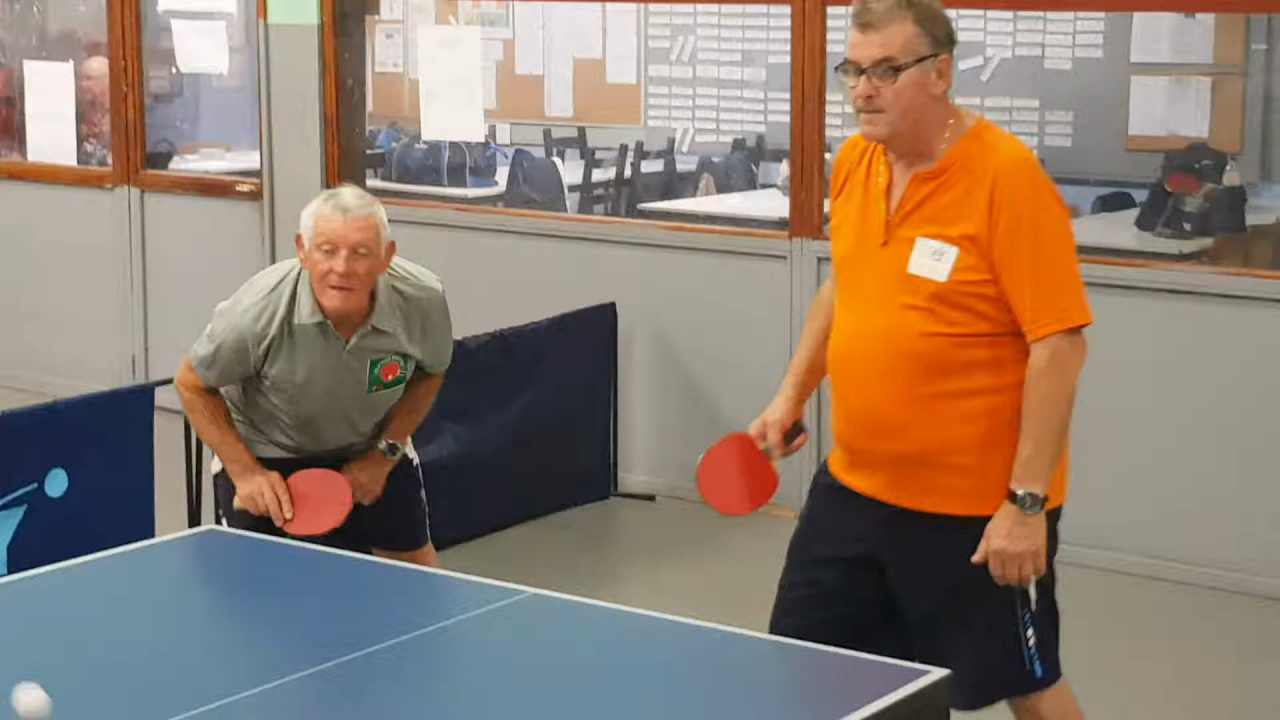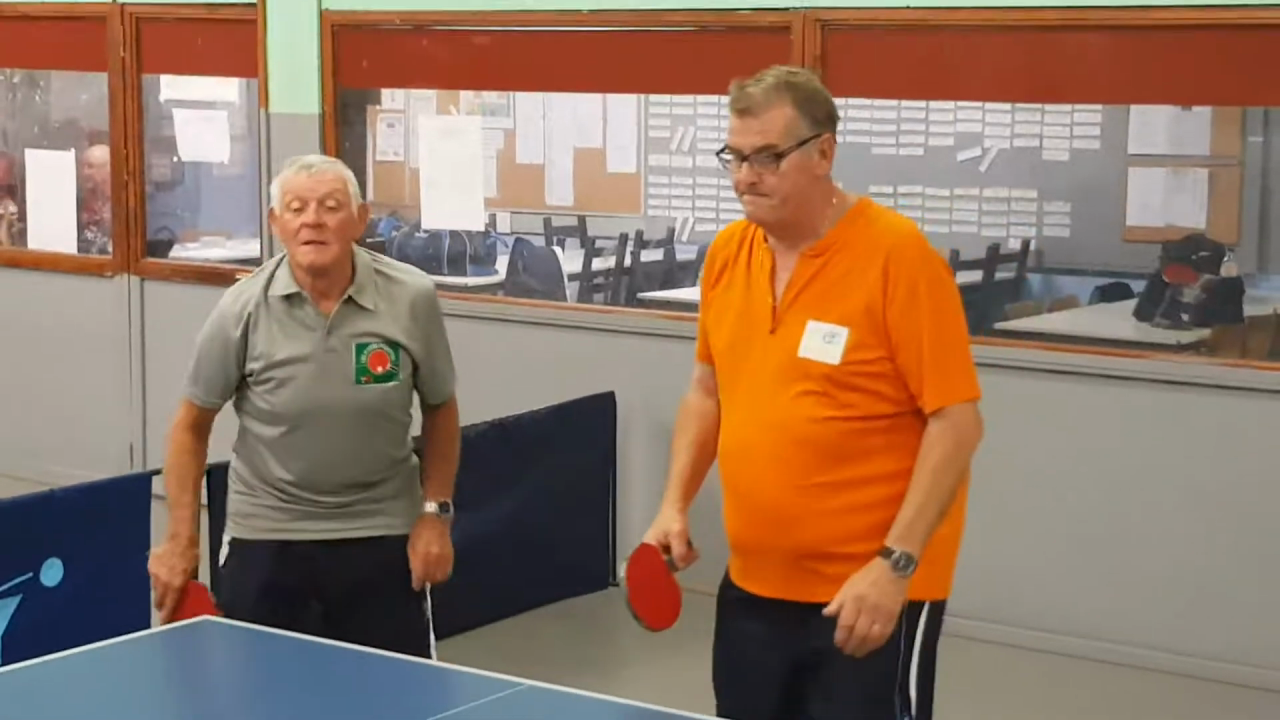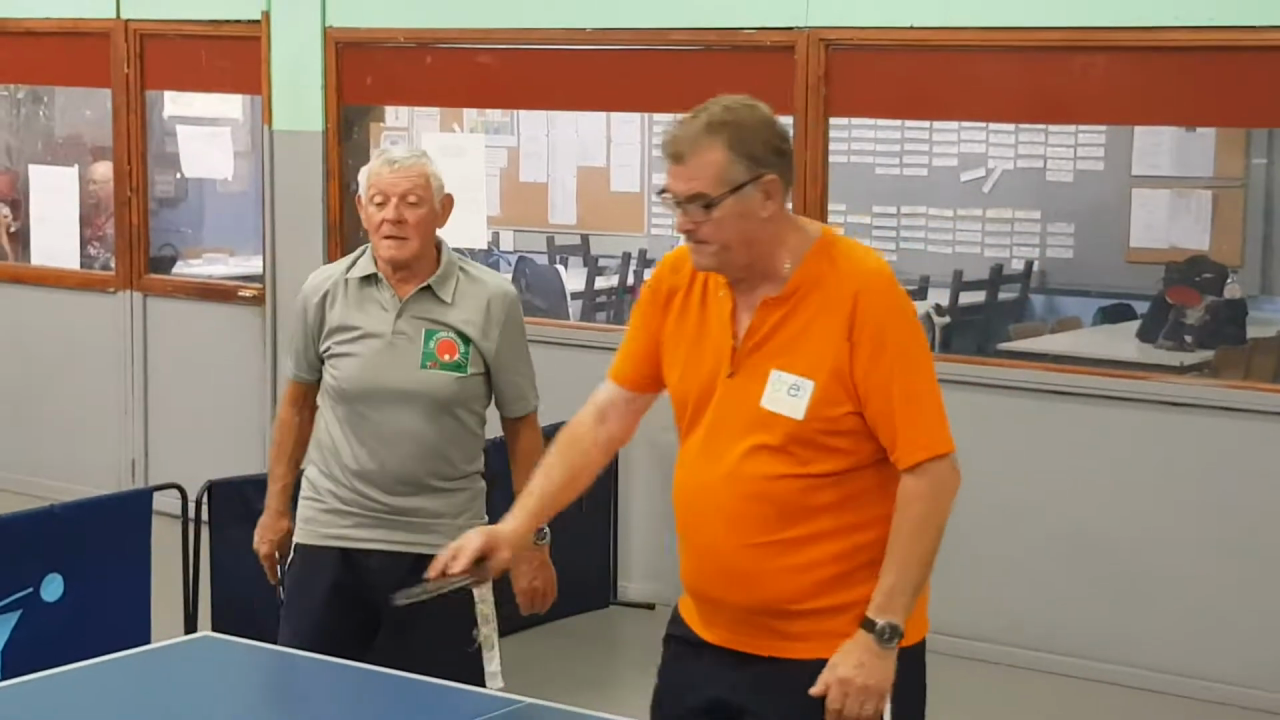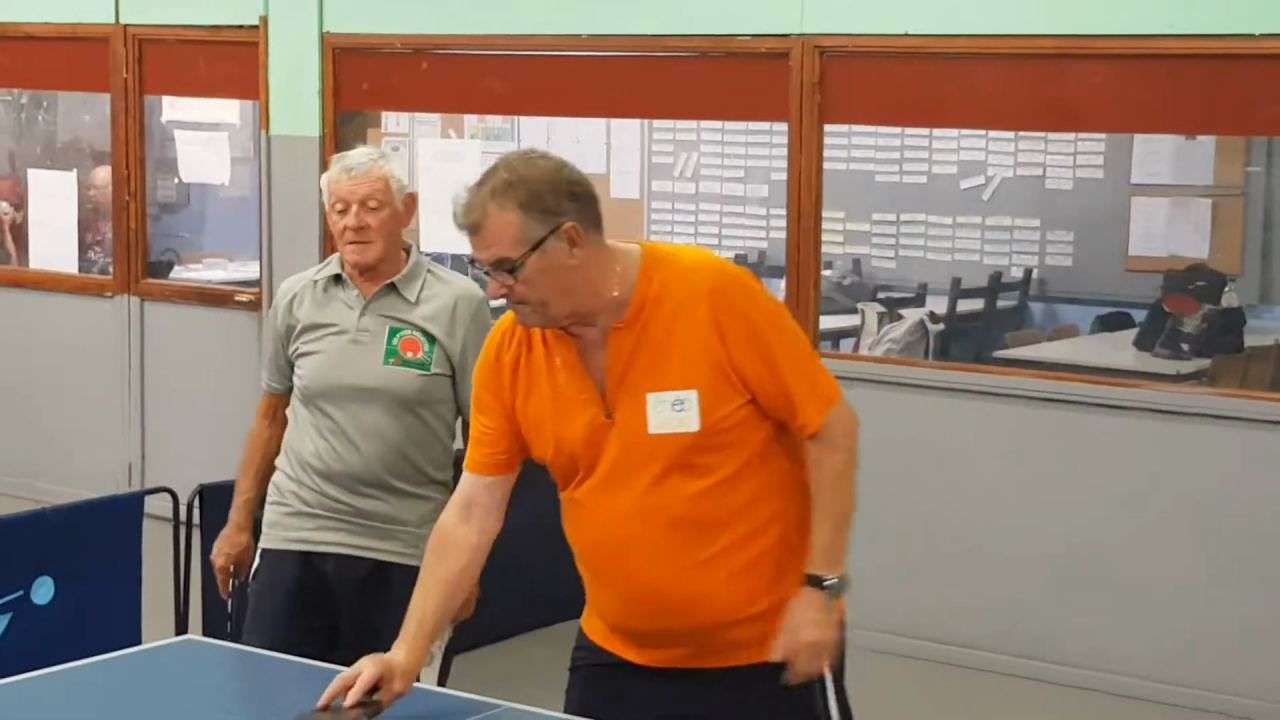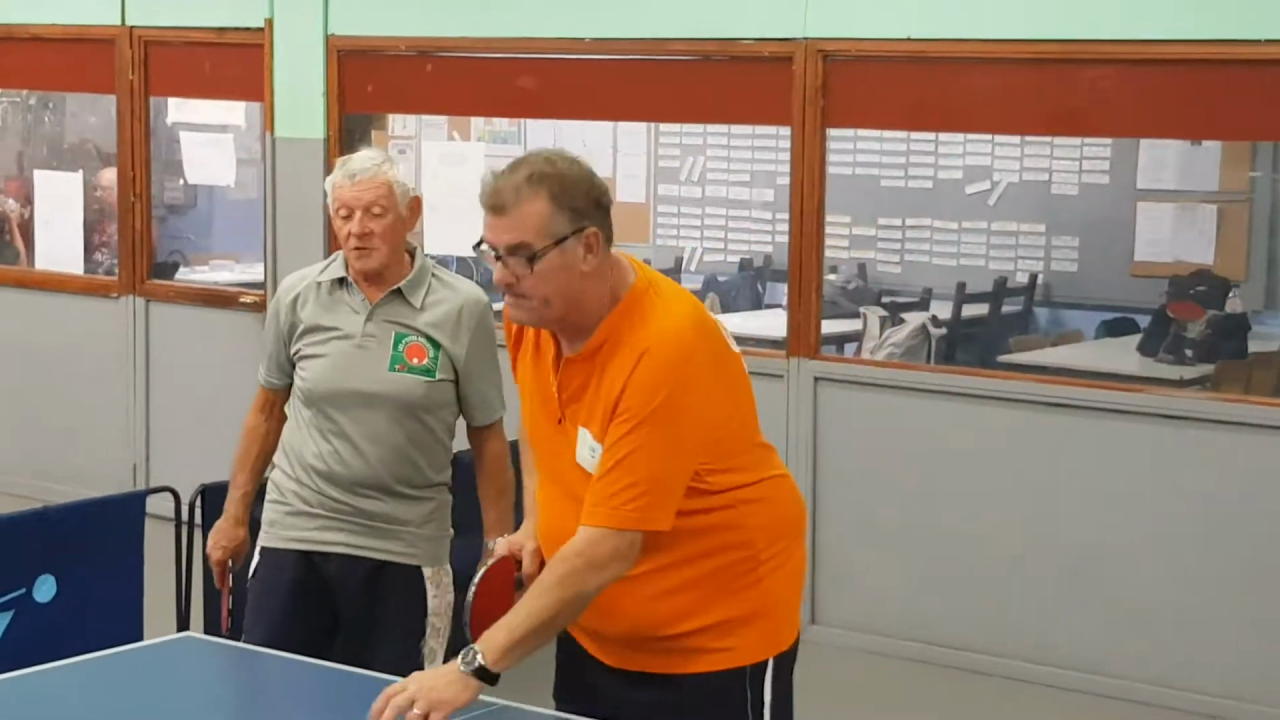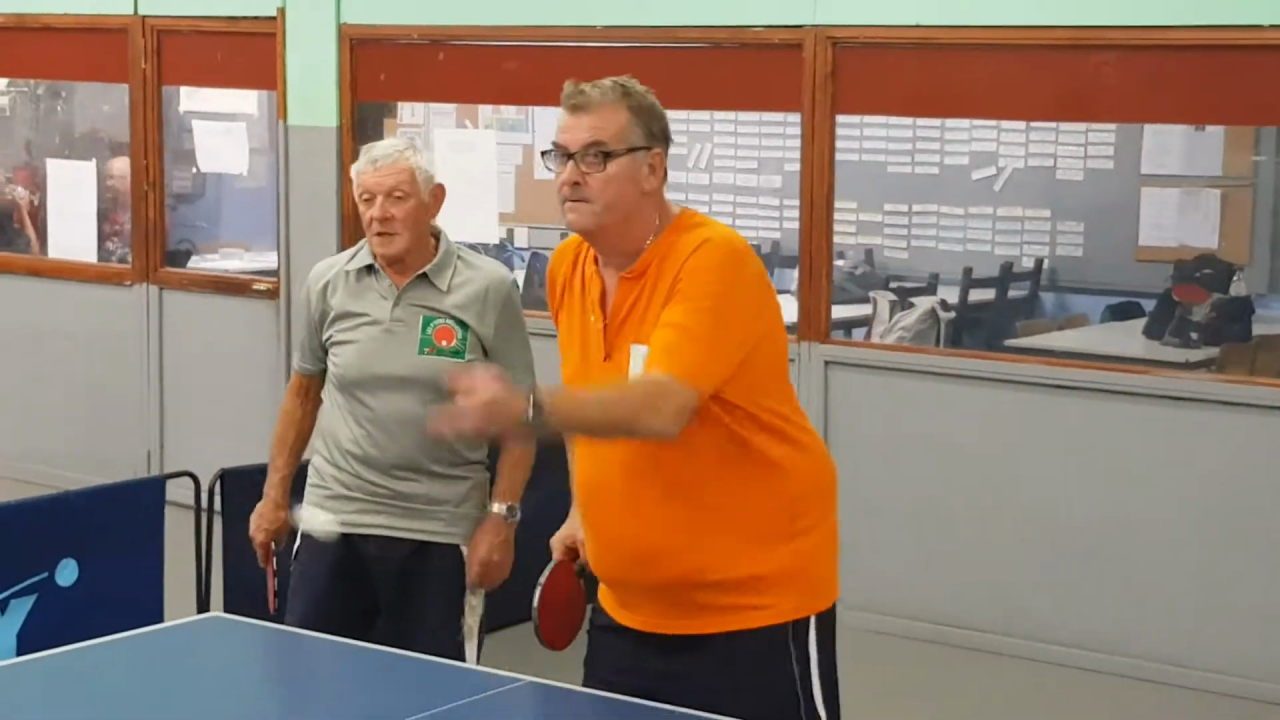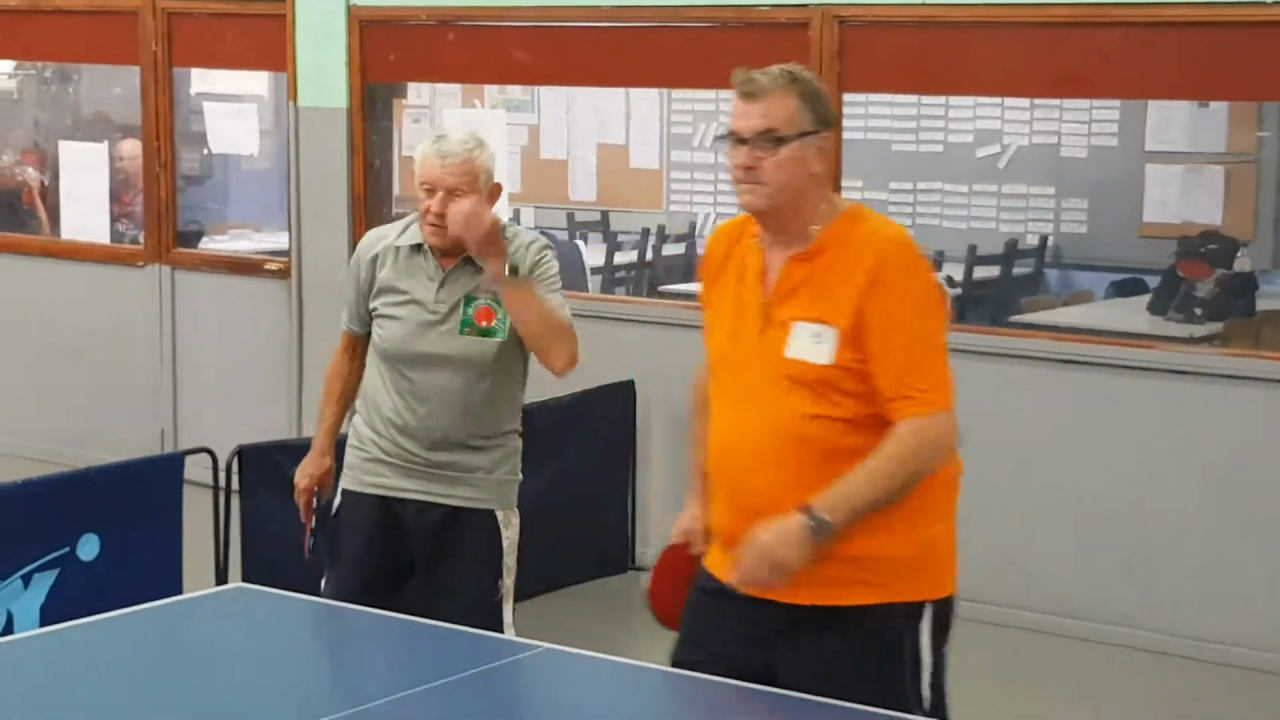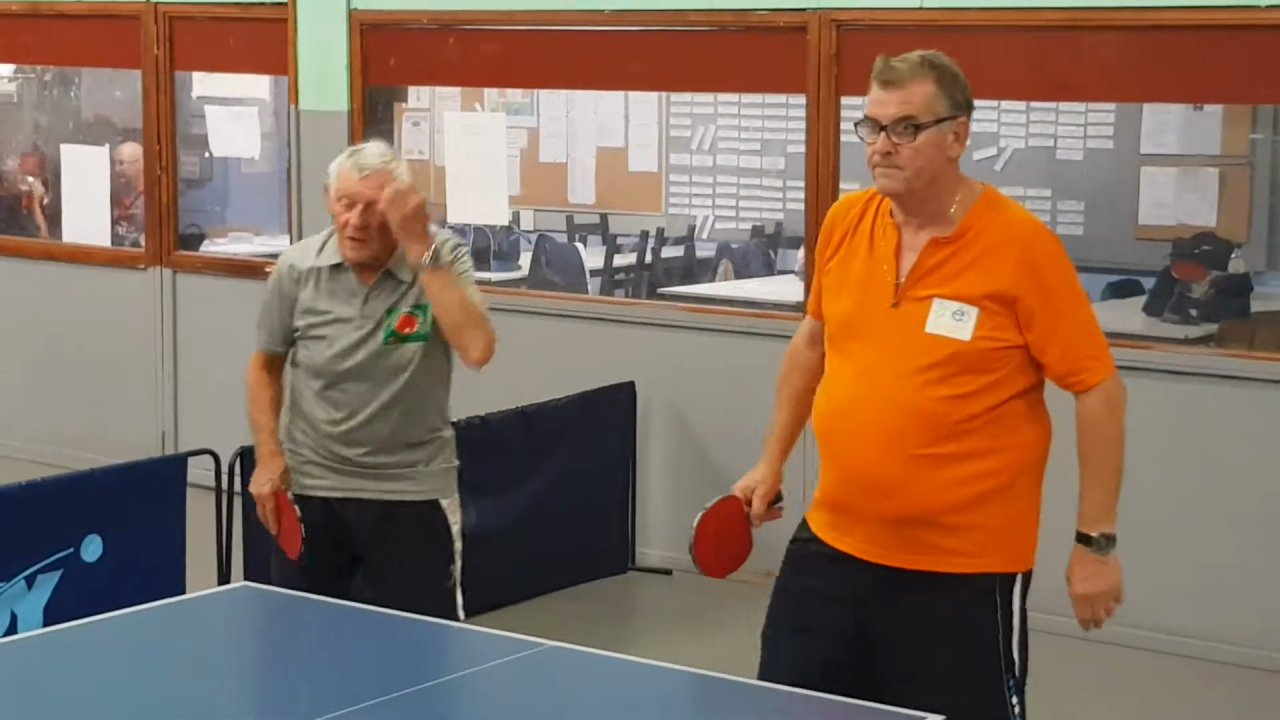
dt=0.5s
person 1, frame 1
left shoulder: (1006, 176)
right shoulder: (852, 163)
left elbow: (1059, 347)
left wrist: (1026, 500)
right wrist: (791, 395)
left hip: (974, 501)
right hip: (852, 487)
person 1, frame 2
left shoulder: (896, 253)
right shoulder: (727, 252)
left elbow: (958, 420)
left wrist: (895, 565)
right wrist: (675, 503)
left hip: (871, 588)
right hip: (754, 585)
person 1, frame 3
left shoulder: (861, 294)
right shoulder: (674, 282)
left elbow: (931, 471)
right elbow: (607, 415)
left wrist: (878, 634)
right wrist: (514, 527)
left hip: (838, 649)
right hip: (706, 634)
person 1, frame 4
left shoulder: (713, 294)
right shoulder: (508, 351)
left elbow: (832, 430)
right elbow: (473, 512)
left wrist: (821, 587)
right wrist: (407, 652)
left hip: (766, 645)
right hip: (618, 650)
person 1, frame 5
left shoulder: (666, 347)
right shoulder: (527, 310)
left elbow: (612, 545)
left wrist: (473, 667)
right wrist: (537, 526)
left hip: (712, 642)
right hip: (595, 632)
person 1, frame 6
left shoulder: (711, 259)
right shoulder: (567, 266)
left elbow: (661, 407)
left wrist: (527, 407)
right wrist: (586, 510)
left hip: (753, 606)
person 1, frame 7
left shoulder: (882, 260)
right shoulder: (723, 250)
left elbow: (929, 431)
left wrist: (810, 523)
right wrist: (703, 497)
left hip: (870, 595)
right hip: (737, 583)
person 1, frame 8
left shoulder: (1020, 243)
right shoulder: (844, 221)
left elbow: (1100, 390)
left wrist: (1095, 540)
right wrist: (772, 460)
left hip: (961, 566)
right hip: (831, 544)
person 2, frame 1
left shoulder: (421, 297)
right shoulder: (257, 312)
left elbow: (429, 373)
right elbow: (192, 385)
left wrist: (385, 450)
right wrist: (246, 472)
left hip: (368, 451)
right hip: (264, 453)
person 2, frame 2
left shoulder: (411, 297)
right shoulder: (243, 308)
left elbow: (440, 410)
right elbow: (191, 424)
left wrist: (435, 513)
right wrist: (179, 539)
left hip: (383, 531)
right hip: (267, 532)
person 2, frame 3
left shoulder: (491, 301)
right shoulder: (324, 293)
left elbow: (522, 426)
right elbow: (298, 401)
left wrist: (534, 540)
right wrist: (276, 507)
left hip: (442, 547)
right hip: (330, 539)
person 2, frame 4
left shoulder: (458, 303)
right shoulder: (296, 298)
right elbow: (271, 416)
right wrist: (239, 521)
left hip: (403, 554)
right hip: (294, 542)
person 2, frame 5
left shoulder: (462, 308)
right shoulder: (296, 296)
left elbow: (488, 437)
right elbow: (268, 408)
right wrist: (235, 513)
left hip: (403, 554)
right hip: (293, 540)
person 2, frame 6
left shoulder: (488, 288)
right shoulder: (327, 283)
left wrist: (501, 515)
right wrist: (275, 495)
left hip: (439, 533)
right hip: (334, 524)
person 2, frame 7
left shoulder: (528, 256)
right shoulder: (377, 251)
left elbow: (561, 358)
left wrist: (500, 263)
right wrist: (322, 447)
left hip: (473, 497)
right hip: (372, 484)
person 2, frame 8
left shoulder: (442, 257)
right shoulder: (297, 267)
left elbow: (478, 350)
right elbow: (266, 365)
left wrist: (421, 250)
right wrist: (268, 454)
left hip: (413, 489)
right hip: (312, 485)
